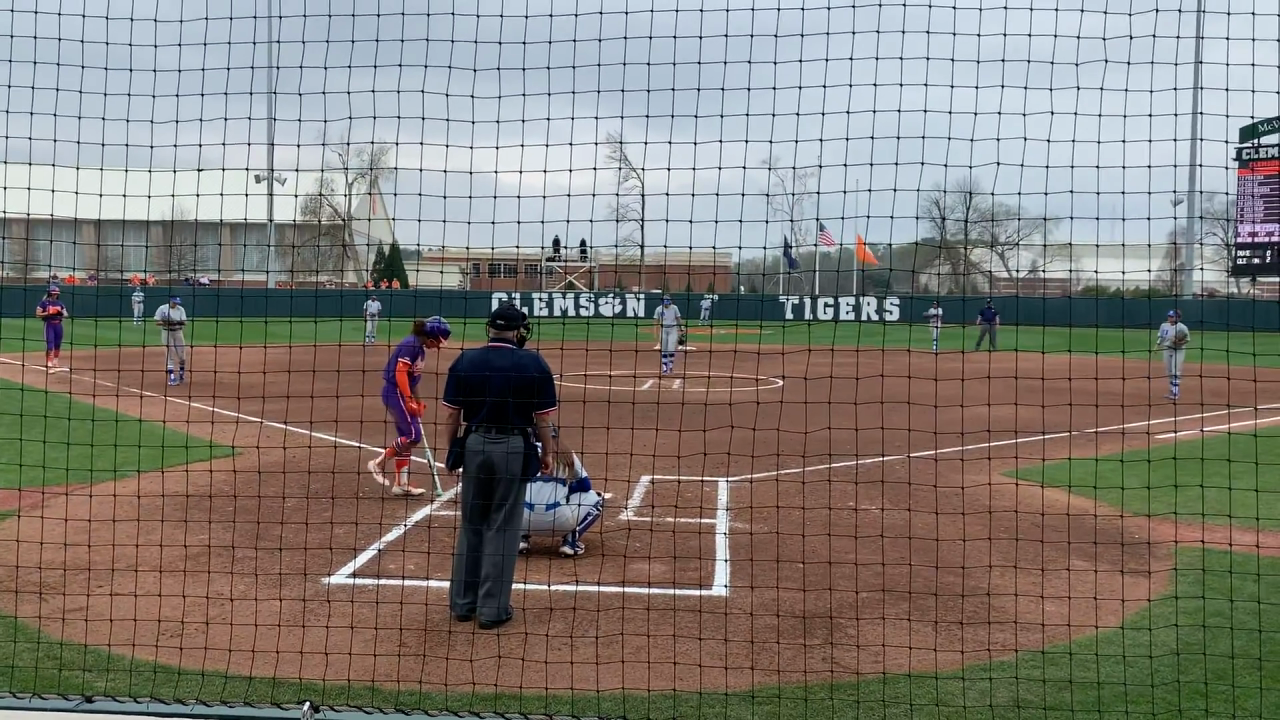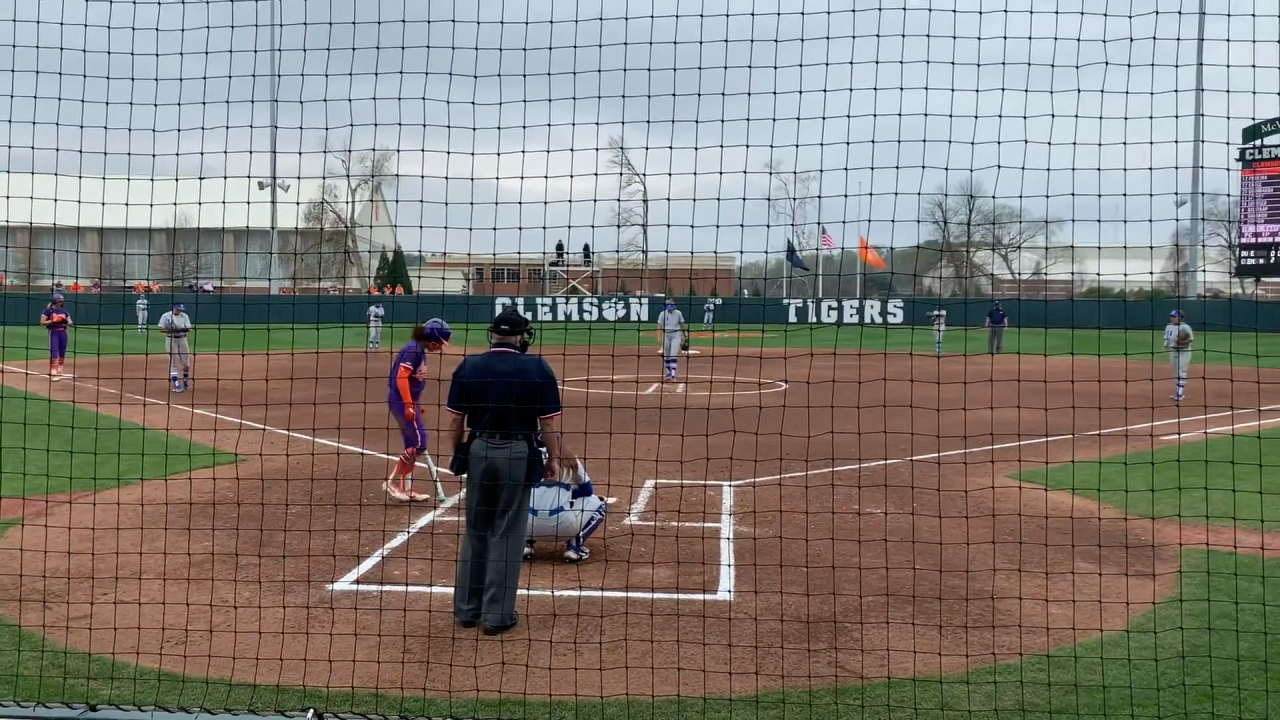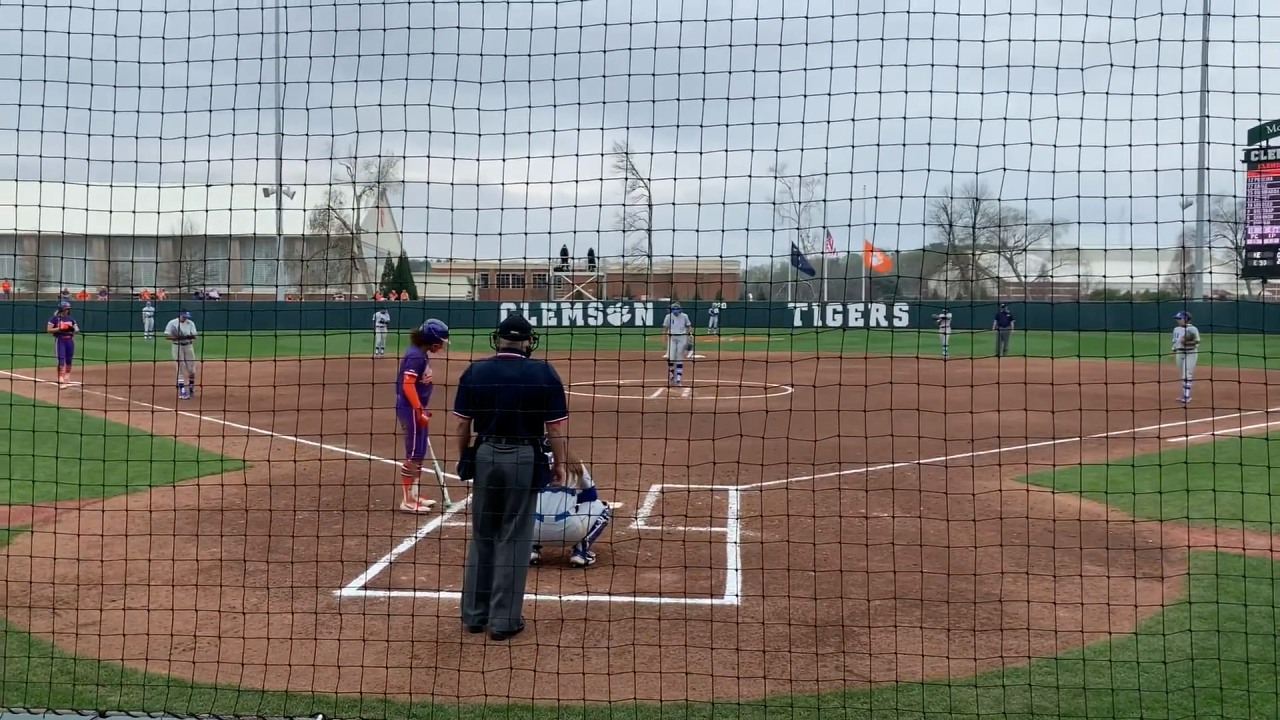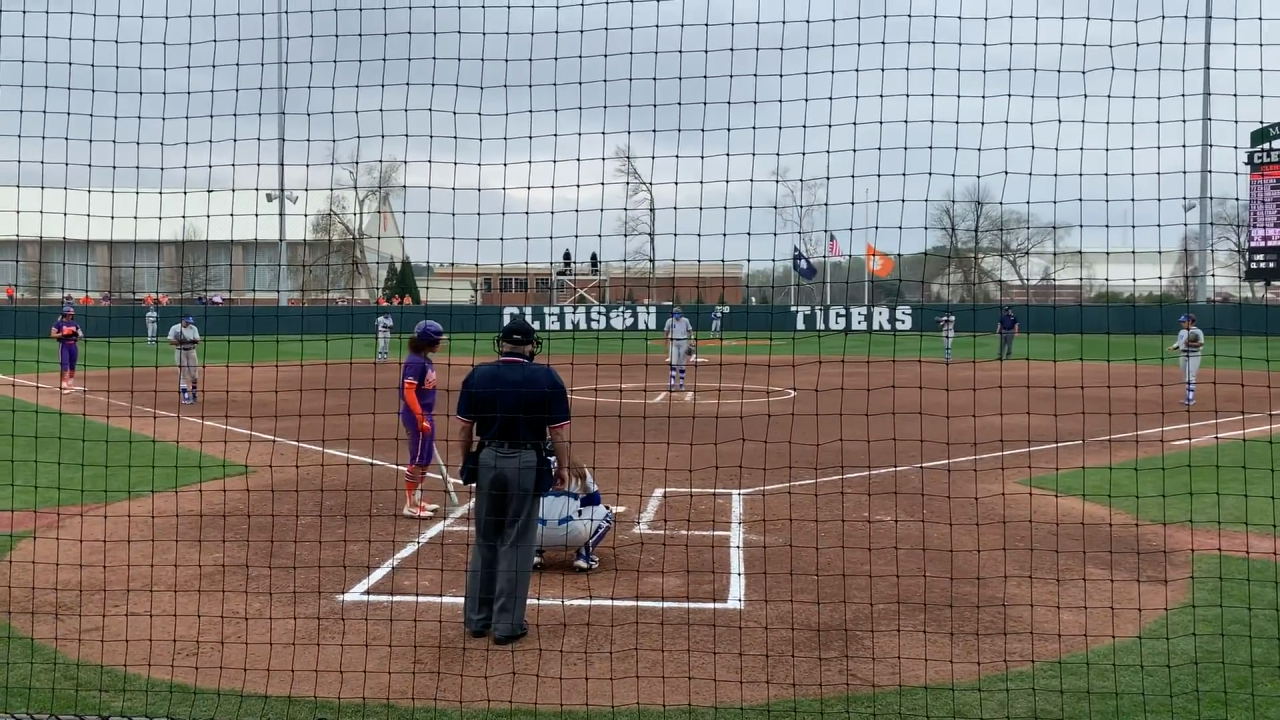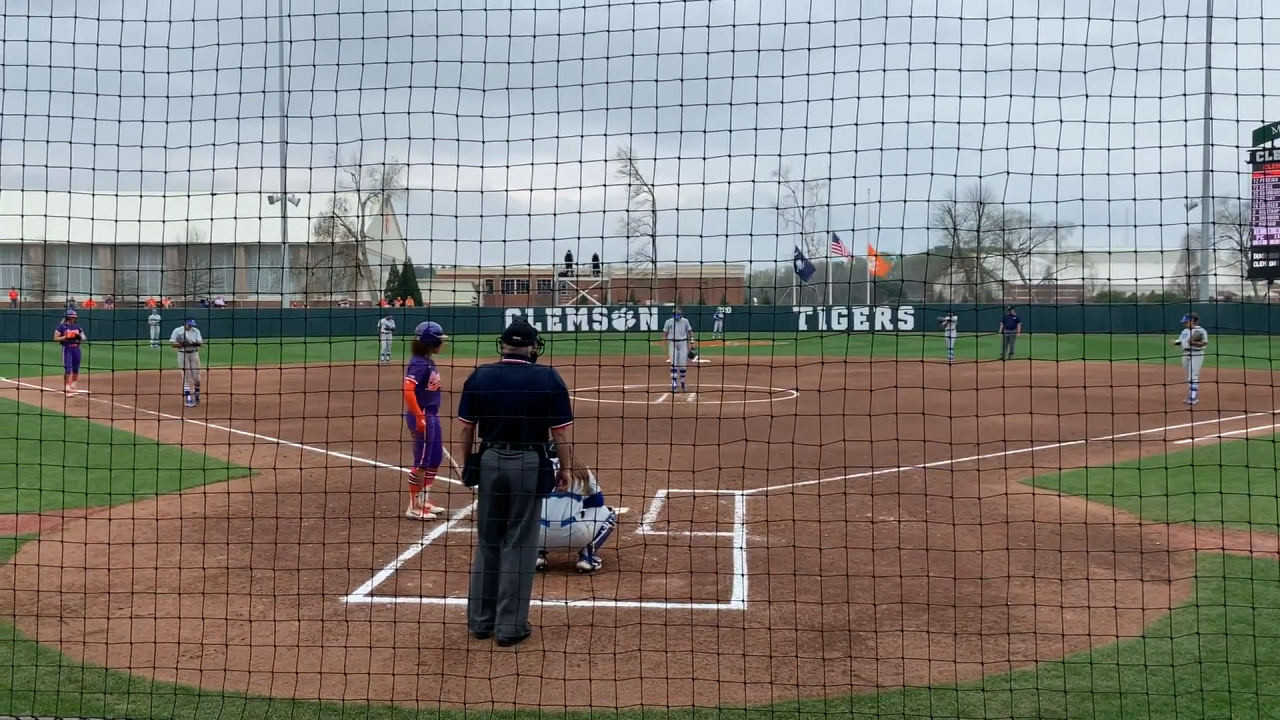
dt=0.3s
person 1, frame 1
left shoulder: (465, 361)
right shoulder: (533, 363)
left elbow: (452, 414)
right elbow: (543, 417)
left wrist: (452, 450)
right wrist: (547, 453)
left hip: (475, 446)
right hip: (514, 449)
left knee: (471, 525)
right knee: (503, 528)
left ankle: (463, 602)
right ankle: (493, 608)
person 1, frame 2
left shoulder: (468, 366)
right shoulder: (537, 368)
left elbow: (455, 419)
right elbow: (549, 421)
left wrist: (457, 455)
right wrist: (553, 458)
left hip: (479, 451)
right hip: (518, 454)
left knee: (475, 531)
right knee: (508, 534)
left ankle: (467, 608)
right ankle: (497, 614)
person 1, frame 3
left shoulder: (475, 371)
right shoulder: (543, 373)
left elbow: (462, 424)
right elbow: (555, 427)
left wrist: (463, 459)
right wrist: (559, 463)
left hip: (484, 456)
right hip: (523, 459)
left knee: (481, 536)
right knee: (514, 538)
left ankle: (474, 614)
right ankle: (504, 619)
person 1, frame 4
left shoulder: (477, 375)
right shoulder: (546, 377)
left elbow: (464, 427)
right elbow: (558, 430)
left wrist: (467, 463)
right wrist: (563, 467)
left hip: (487, 460)
right hip: (526, 463)
left knee: (484, 540)
right knee: (517, 543)
left ankle: (477, 618)
right ankle: (507, 623)
person 1, frame 5
left shoulder: (479, 376)
right shoulder: (548, 378)
left elbow: (466, 428)
right elbow: (561, 431)
left wrist: (468, 465)
right wrist: (565, 467)
left hip: (489, 461)
right hip: (529, 464)
left knee: (487, 542)
right knee: (519, 544)
left ankle: (481, 620)
right ankle: (510, 625)
person 2, frame 1
left shoulder: (420, 347)
right shoulder: (410, 345)
right elbow: (400, 373)
left wrist: (417, 400)
right wrist: (409, 400)
left hip: (403, 395)
right hip: (395, 394)
left knee: (407, 437)
right knee: (414, 435)
left ankle: (401, 484)
right ankle: (379, 463)
person 2, frame 2
left shoulder: (419, 351)
right shoulder: (412, 349)
right elbow: (401, 377)
left wrist: (414, 405)
right wrist: (408, 405)
left hip: (409, 402)
right hip: (402, 401)
left knee: (415, 445)
right knee: (418, 444)
left ankle: (406, 489)
right ankle: (392, 481)
person 2, frame 3
left shoulder: (421, 354)
right shoulder: (416, 355)
right elbow: (408, 385)
right wrist: (419, 411)
left hip: (417, 408)
right hip: (411, 409)
left knee: (419, 454)
right knee: (413, 454)
left ankle: (413, 496)
right ankle: (408, 501)
person 2, frame 4
left shoulder: (425, 360)
right shoulder: (415, 361)
right elbow: (408, 392)
right wrist: (420, 418)
left hip: (425, 413)
right hip: (416, 415)
left knee: (426, 458)
right knee: (417, 459)
left ankle: (417, 500)
right ankle: (411, 506)
person 2, frame 5
left shoulder: (428, 362)
right shoulder: (420, 364)
right elbow: (407, 390)
right wrist: (419, 417)
left hip: (432, 416)
right hip: (422, 416)
left knee: (435, 459)
right knee: (421, 462)
left ankle: (423, 502)
right ankle: (414, 507)
